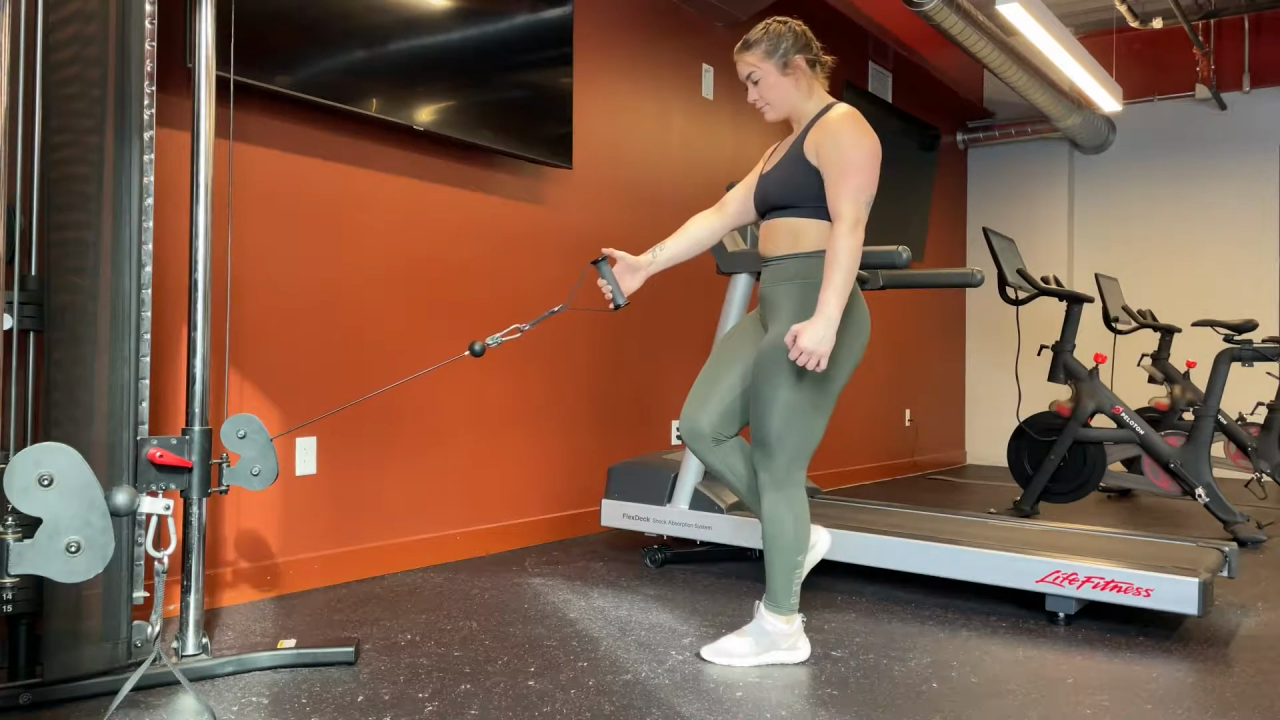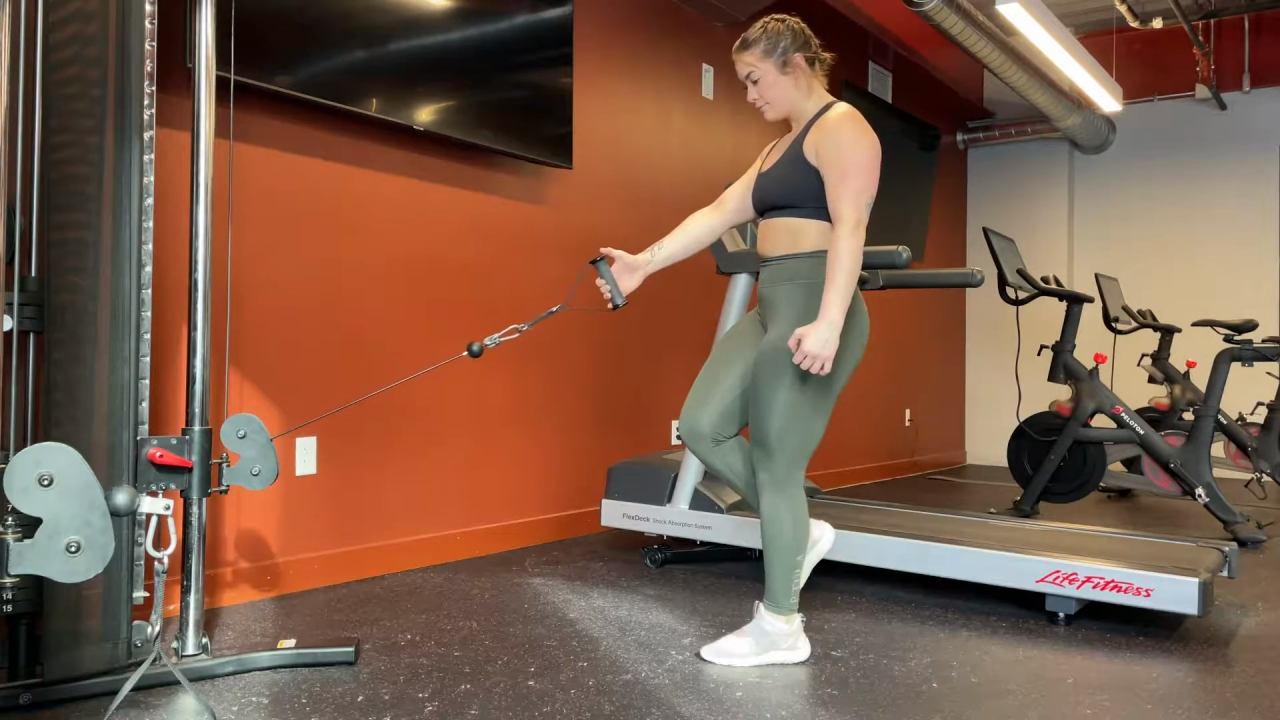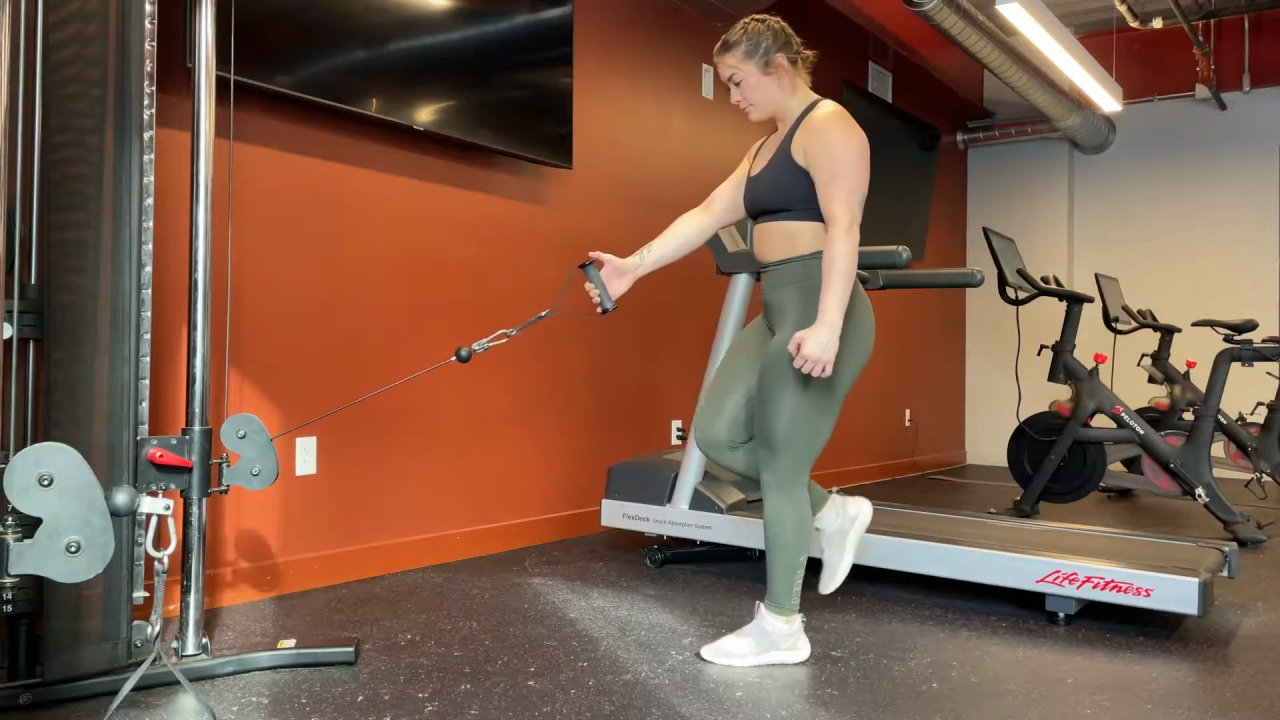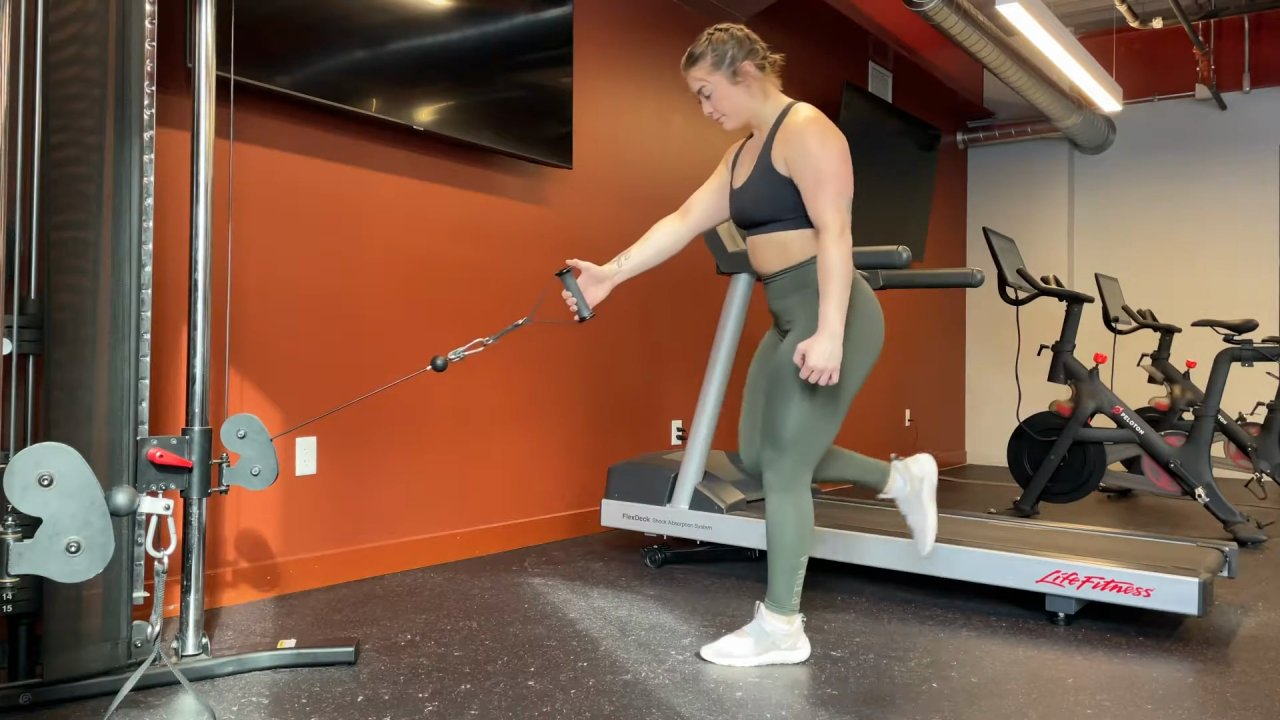
dt=0.2s
person 1, frame 1
left shoulder: (842, 127)
right shoulder: (784, 148)
left elbow: (849, 227)
right elbow: (721, 216)
left wrist: (824, 318)
right wrist: (646, 264)
left hip: (814, 310)
right hip: (772, 309)
left knee: (776, 466)
right knee: (702, 426)
left ankle: (780, 629)
right ankle: (795, 535)
person 1, frame 2
left shoulder: (841, 128)
right shoulder: (781, 147)
left elbow: (849, 229)
right elbow: (718, 213)
left wrist: (827, 322)
right wrist: (643, 263)
left hip: (815, 314)
right hip: (772, 311)
left knee: (774, 465)
right knee: (703, 427)
left ankle: (780, 629)
right ankle: (799, 532)
person 1, frame 3
left shoulder: (828, 125)
right shoulder: (768, 144)
left elbow: (844, 229)
right elbow: (706, 216)
left wrist: (826, 326)
right wrist: (631, 268)
left hip: (821, 315)
right hip: (778, 314)
left knee: (778, 464)
right knee: (716, 435)
left ankle: (780, 630)
right ankle: (830, 512)
person 1, frame 4
left shoulder: (804, 131)
right shoulder: (742, 151)
left elbow: (836, 233)
right elbow: (681, 222)
left wrist: (828, 332)
right wrist: (608, 275)
left hip: (831, 319)
right hip: (788, 320)
left knee: (781, 465)
right knee: (763, 455)
left ankle: (780, 628)
right ankle: (898, 478)
